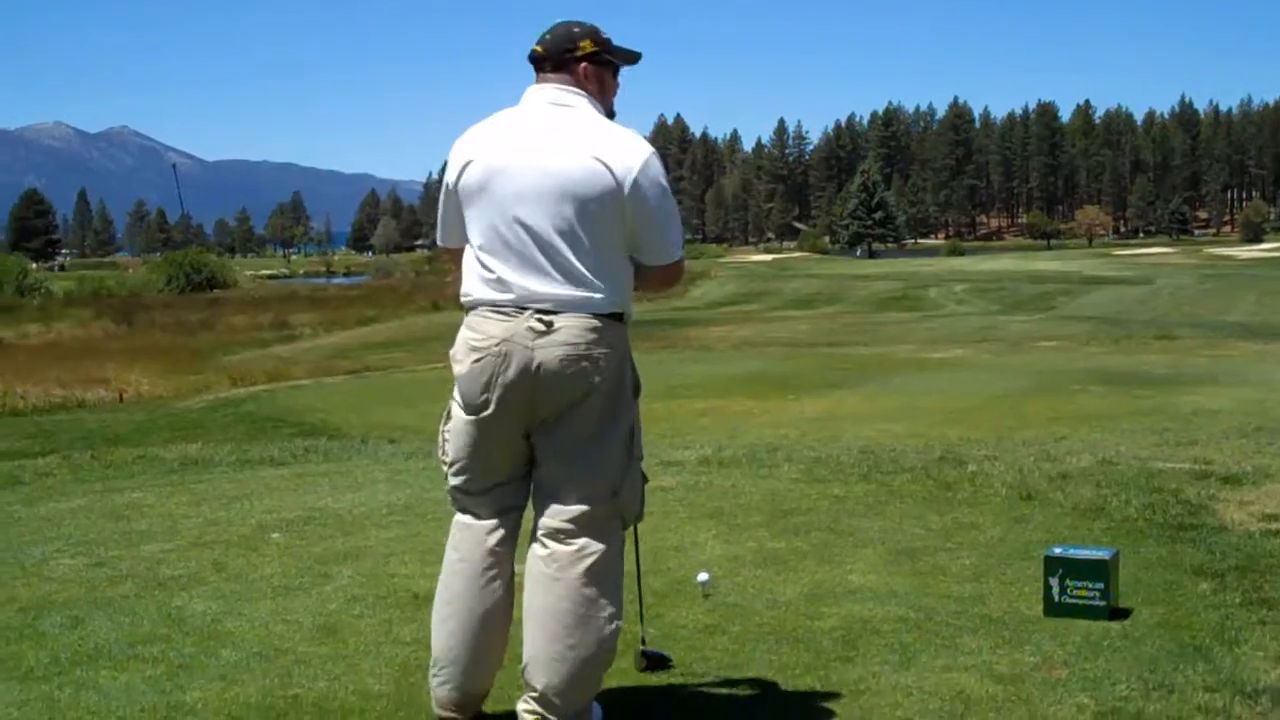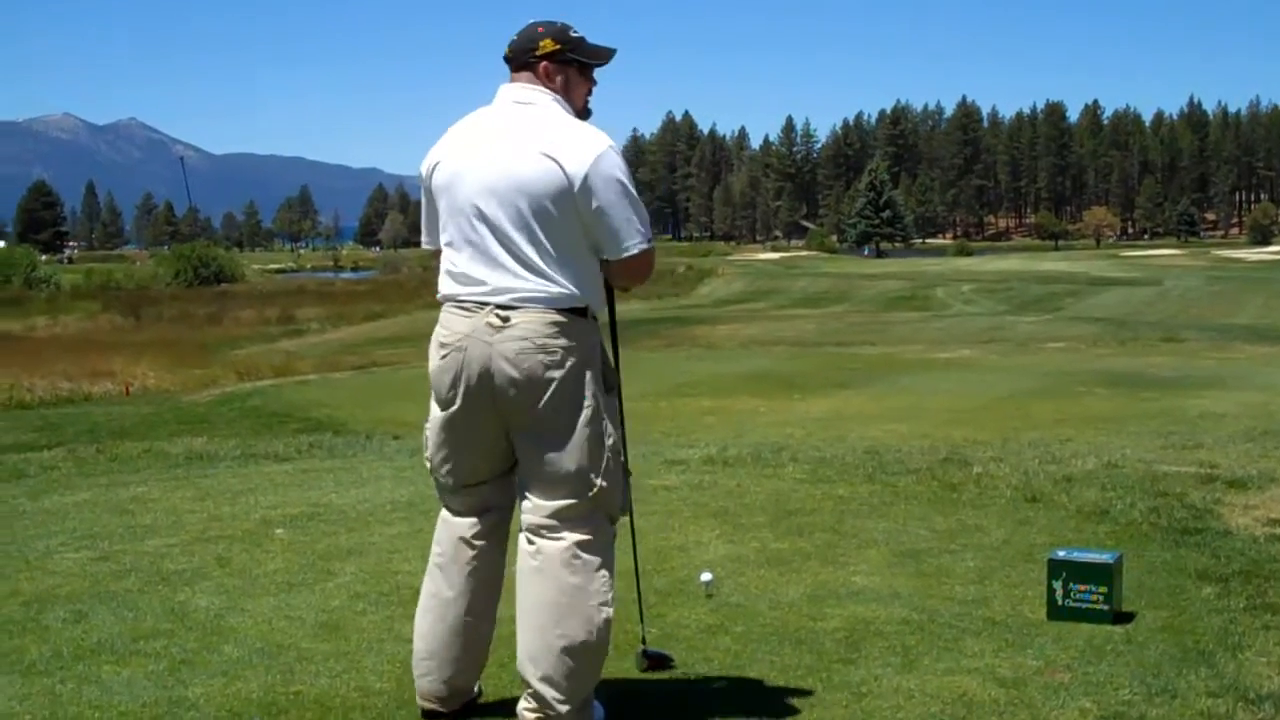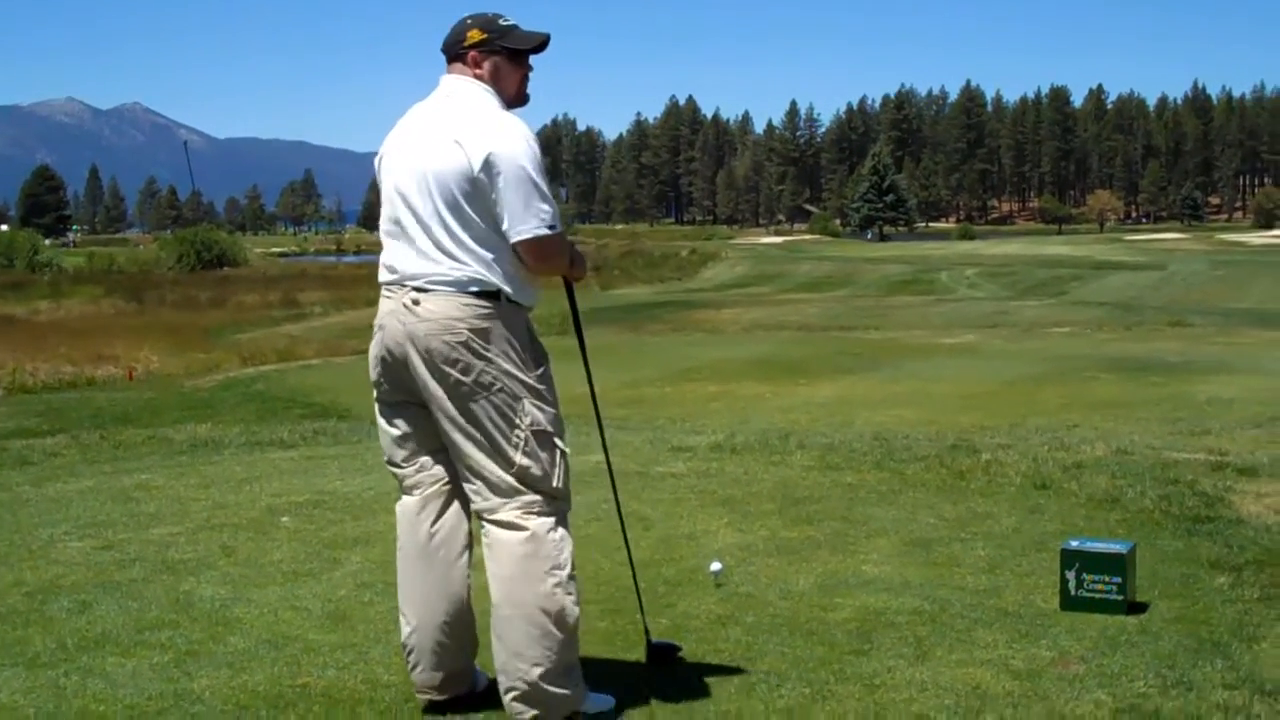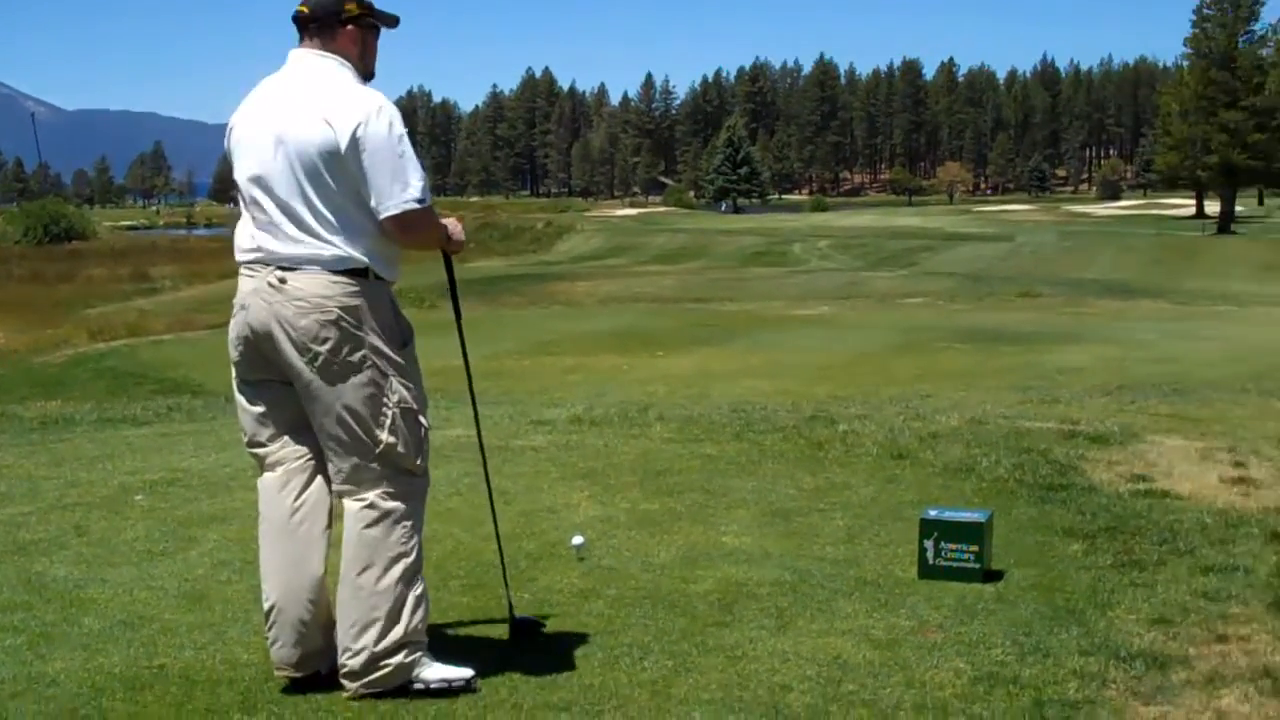
dt=0.7s
person 1, frame 1
left shoulder: (472, 143)
right shoulder: (626, 152)
right elbow: (665, 271)
left hip: (489, 340)
right hip: (582, 347)
left knee: (480, 517)
right knee: (577, 527)
person 1, frame 2
left shoulder: (448, 145)
right shoulder: (584, 146)
right elbow: (635, 264)
right wrist: (588, 272)
left hip: (461, 336)
right hip: (549, 342)
left knee: (466, 515)
right knee: (564, 524)
person 1, frame 3
left shoulder: (403, 130)
right shoulder: (500, 131)
right elbow: (537, 248)
right wrist: (573, 262)
left hip: (397, 317)
right hip: (471, 326)
left knee: (426, 495)
right knee: (521, 502)
person 1, frame 4
left shoulder: (251, 106)
right shoulder: (364, 108)
right elbow: (406, 222)
right wrist: (449, 235)
left hip: (256, 297)
right hip: (335, 303)
left knee: (287, 473)
right knee: (381, 480)
left ankle: (300, 648)
right ankle: (382, 658)
